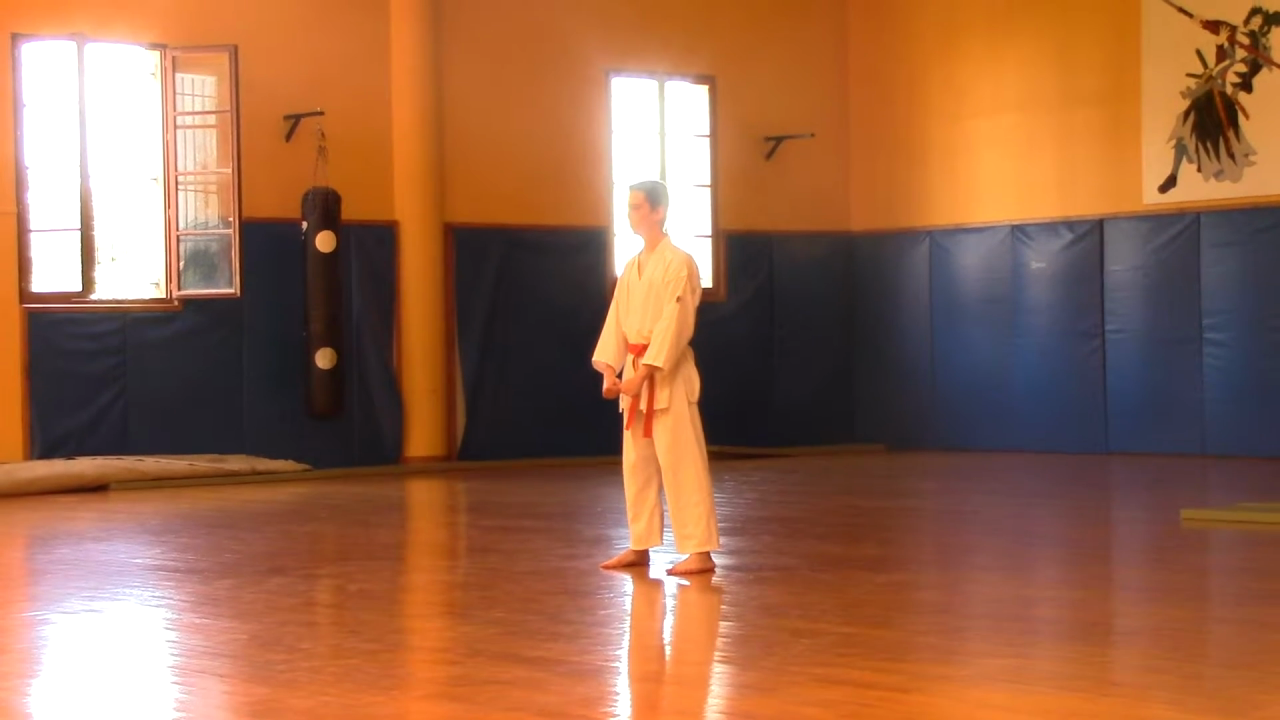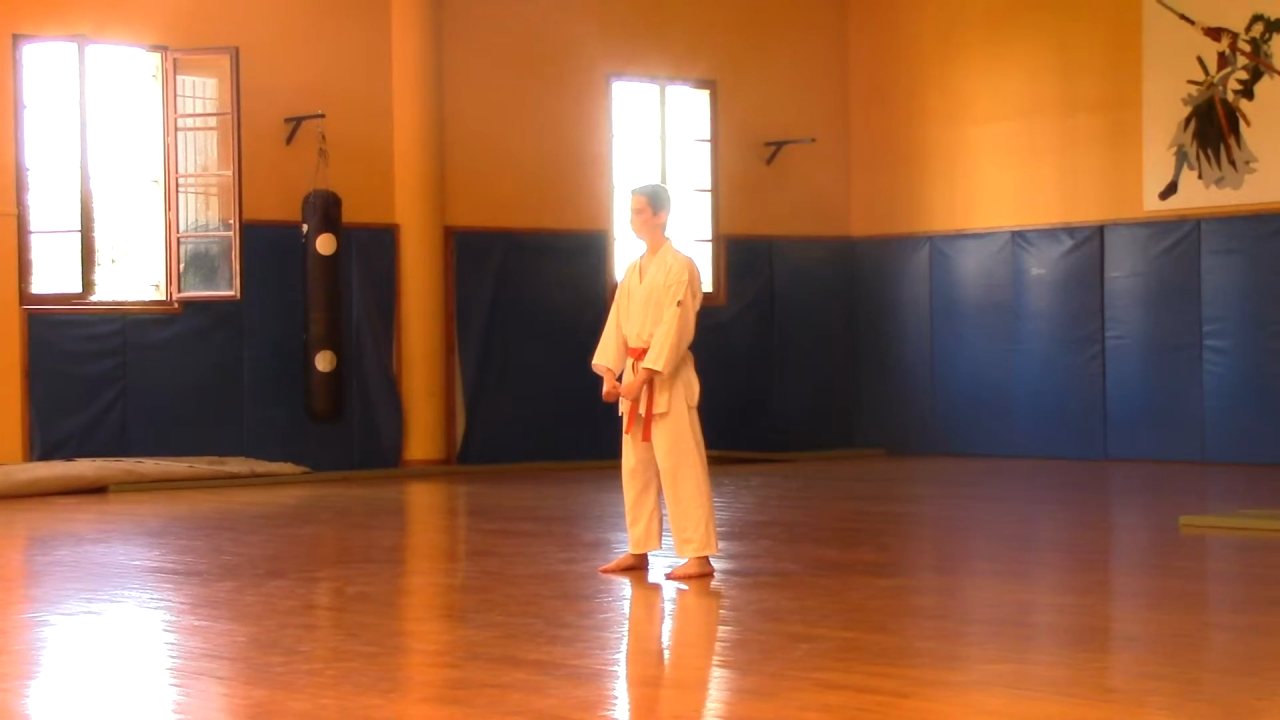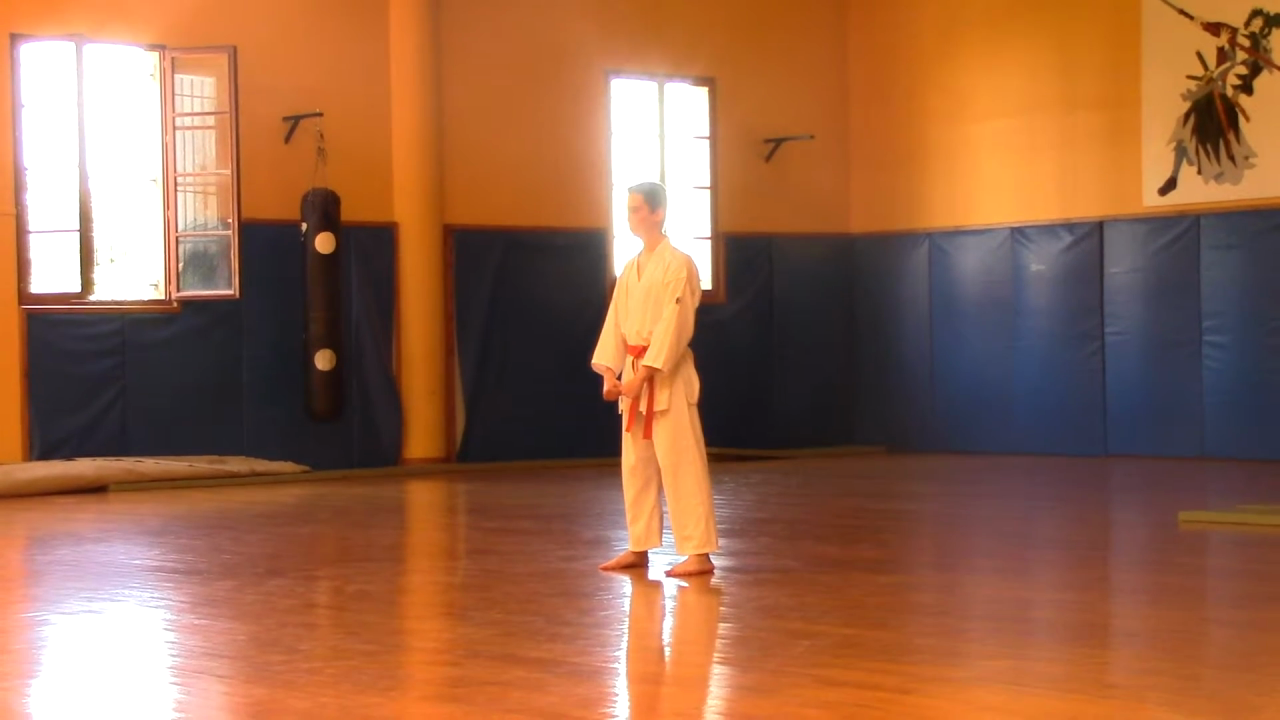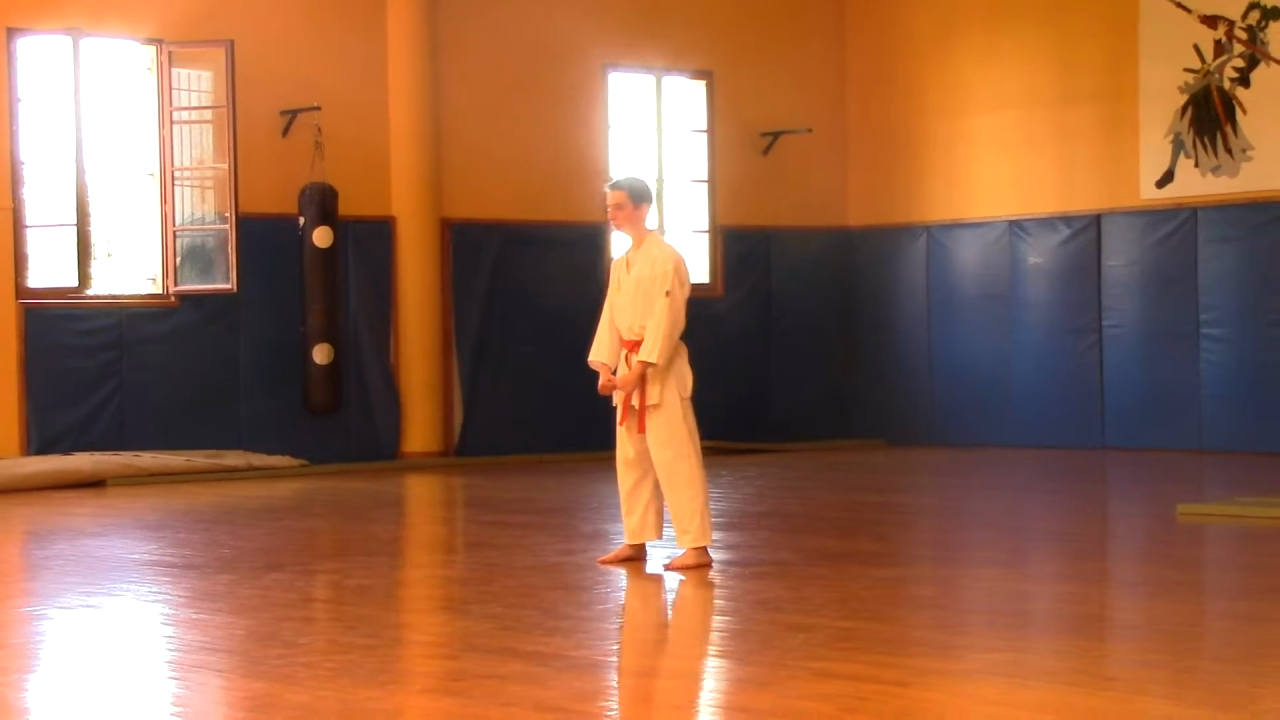
dt=0.4s
person 1, frame 1
left shoulder: (679, 263)
right shoulder: (632, 267)
left elbow: (674, 325)
right elbow: (617, 321)
left wrist: (643, 373)
right wrist: (610, 370)
left hip: (668, 373)
right hip: (635, 372)
left knee: (681, 463)
right knee: (637, 464)
left ankle: (700, 551)
right ankle: (640, 545)
person 1, frame 2
left shoulder: (680, 267)
right shoulder: (633, 270)
left elbow: (675, 329)
right elbow: (617, 324)
left wrist: (644, 376)
right wrist: (610, 373)
left hip: (668, 378)
right hip: (634, 375)
left knee: (680, 467)
right knee: (636, 467)
left ankle: (699, 555)
right ankle: (638, 549)
person 1, frame 3
left shoulder: (678, 264)
right shoulder: (631, 268)
left elbow: (674, 326)
right elbow: (616, 322)
left wrist: (644, 374)
right wrist: (610, 372)
left hip: (667, 375)
right hip: (634, 373)
left knee: (681, 465)
right knee: (636, 465)
left ankle: (699, 553)
right ankle: (639, 547)
person 1, frame 4
left shoulder: (665, 258)
right shoulder: (621, 263)
left elbow: (666, 320)
right elbow: (611, 319)
left wrist: (640, 368)
right wrist: (605, 368)
left hip: (660, 369)
right hip: (629, 367)
left knee: (675, 458)
right knee: (631, 460)
left ankle: (696, 546)
right ankle: (636, 540)
person 2, frame 1
left shoulder: (1258, 47)
right shoulder: (1230, 32)
left hip: (1227, 91)
right hip: (1211, 85)
right knee: (1189, 123)
right ankle: (1174, 174)
person 2, frame 2
left shoulder: (1260, 54)
right shoulder: (1232, 39)
left hip: (1229, 98)
right hip: (1213, 93)
right knee: (1190, 131)
right ankle: (1174, 182)
person 2, frame 3
left shoulder: (1259, 49)
right shoulder: (1232, 34)
left hip: (1228, 95)
right hip: (1211, 89)
right knee: (1188, 127)
right ankle: (1174, 177)
person 2, frame 4
left shoulder: (1257, 42)
right shoulder: (1229, 26)
left hip: (1224, 89)
right hip: (1208, 83)
left knee: (1219, 127)
right knee: (1185, 121)
right ankle: (1171, 170)
